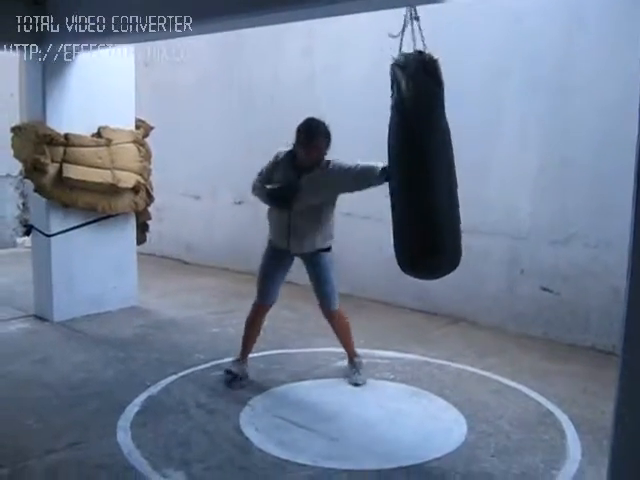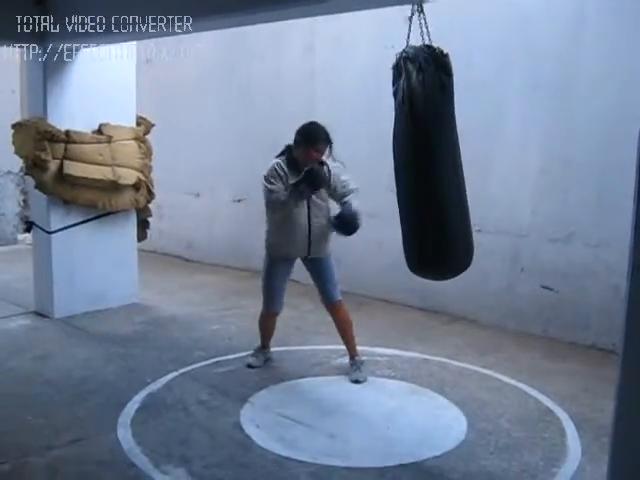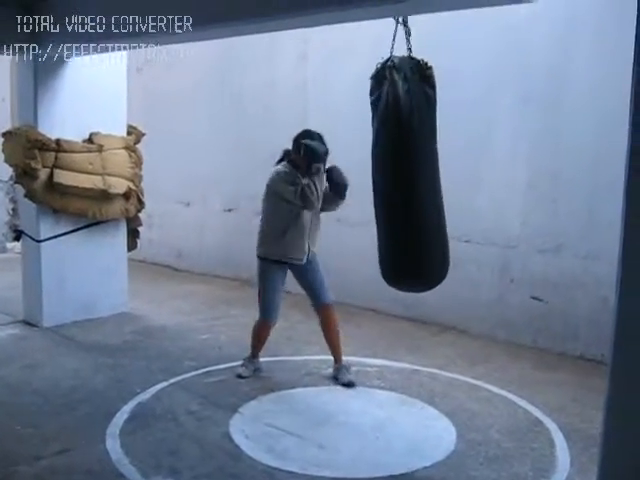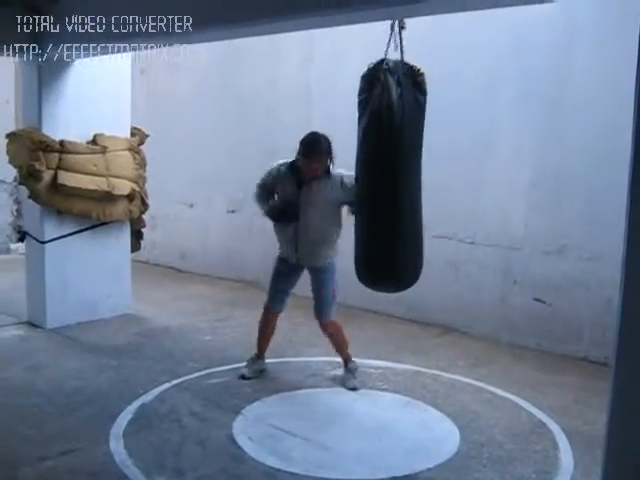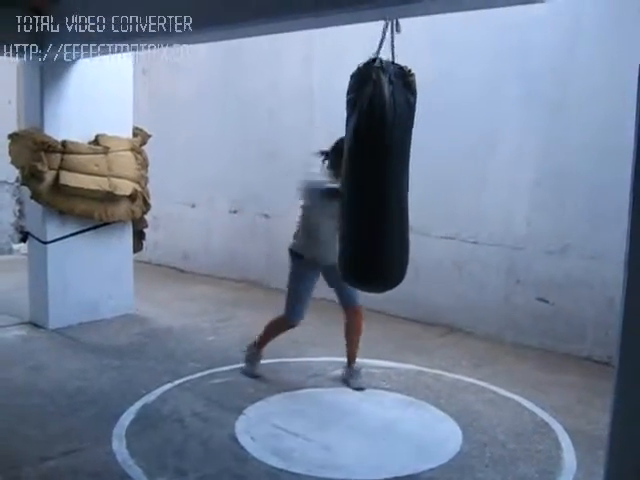
dt=0.3s
person 1, frame 1
left shoulder: (334, 170)
right shoulder: (280, 162)
left elbow: (366, 173)
right elbow: (258, 186)
left wrist: (389, 171)
right wrist: (271, 195)
left hip: (316, 246)
right hip: (280, 244)
left knee: (331, 309)
right knee: (262, 303)
left ankle: (354, 361)
right ankle: (241, 360)
person 1, frame 2
left shoulder: (327, 168)
right shoulder: (278, 169)
left elbow: (346, 191)
right elbow: (274, 205)
left wrist: (348, 210)
right wrist: (300, 187)
left hip: (317, 248)
right hip: (280, 248)
left knee: (335, 303)
right knee: (271, 309)
left ankle: (355, 359)
right ankle: (264, 349)
person 1, frame 3
left shoulder: (312, 173)
right shoulder: (282, 175)
left elbow: (325, 205)
right elbow: (308, 200)
left wrist: (337, 190)
right wrist: (314, 170)
left hip: (304, 253)
right hip: (274, 255)
left knee: (326, 307)
right knee: (268, 318)
left ankle: (339, 364)
right ankle: (253, 359)
person 1, frame 4
left shoulder: (337, 181)
right shoulder: (280, 172)
right elbow: (261, 192)
right wrist: (273, 209)
left hip: (322, 258)
right hip: (289, 255)
left knee: (325, 319)
right knee: (271, 309)
left ankle: (349, 365)
right ankle: (258, 359)
person 1, frame 5
left shoulder: (338, 182)
right shoulder: (325, 184)
right elbow: (310, 191)
left hip: (335, 257)
right hip: (308, 257)
left knee: (355, 309)
right knee: (292, 318)
left ankle: (351, 367)
right ankle: (255, 350)
